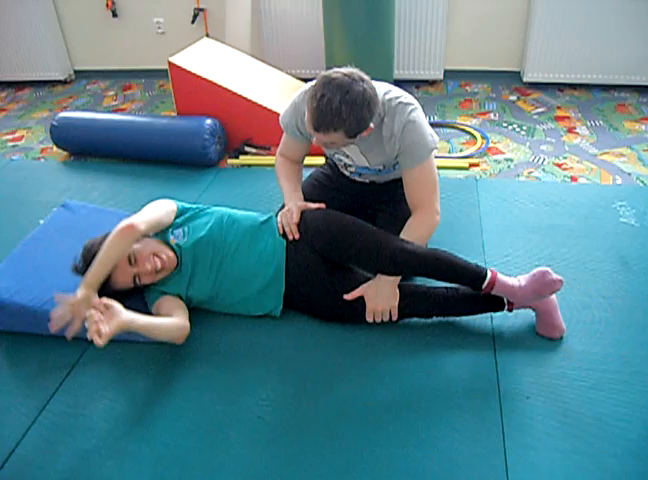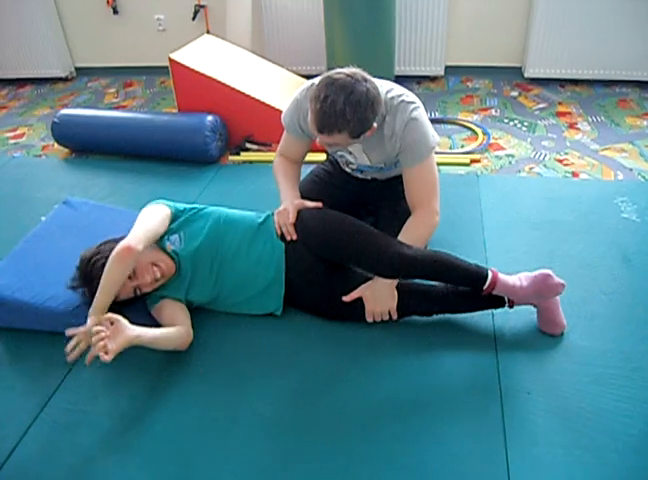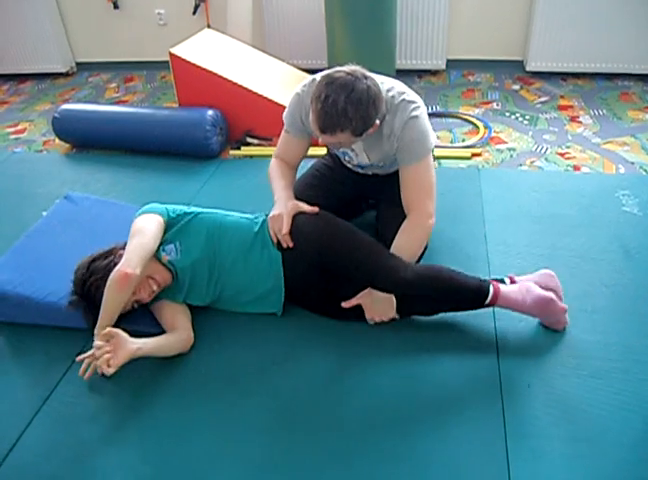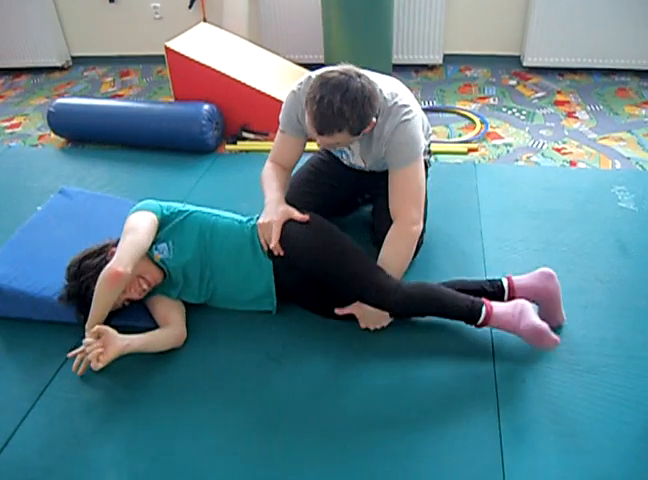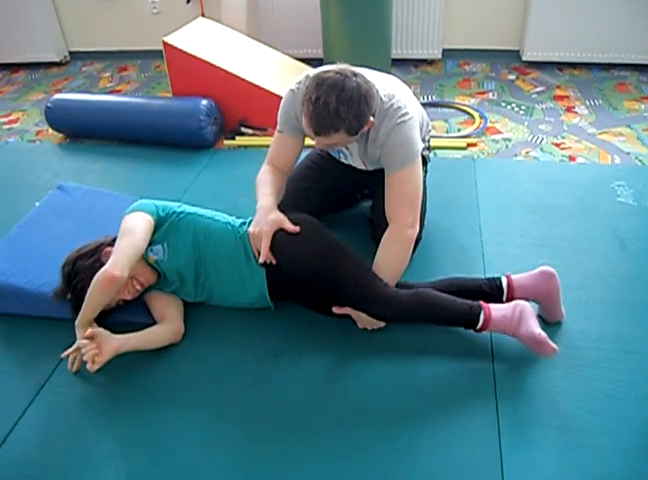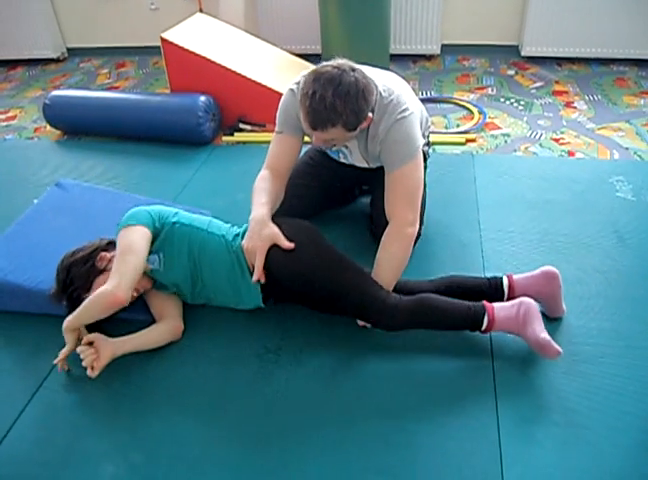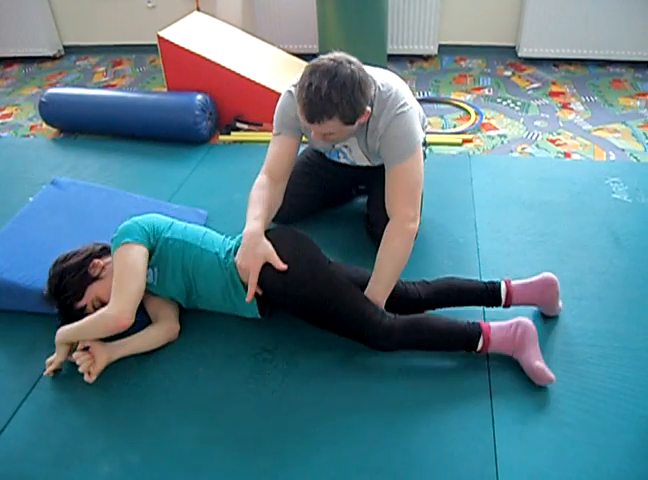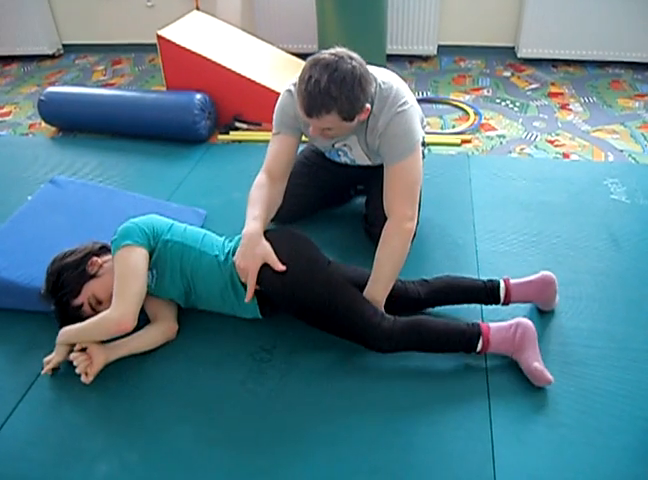
dt=0.2s
person 1, frame 1
left shoulder: (167, 211)
right shoulder: (162, 292)
left elbow: (129, 227)
right elbow: (178, 329)
left wrist: (84, 292)
right wrist: (122, 319)
left hip: (297, 240)
right hip: (294, 293)
left knee: (400, 256)
right knee: (412, 303)
left ankle: (510, 286)
right ankle: (518, 302)
person 1, frame 2
left shoulder: (158, 211)
right shoulder: (164, 295)
left elbow: (130, 247)
right elbow: (182, 334)
left wrist: (97, 314)
right wrist: (129, 334)
left hip: (295, 237)
right hip: (295, 291)
left knee: (399, 261)
right knee: (410, 303)
left ankle: (510, 284)
right ankle: (516, 299)
person 1, frame 3
left shoulder: (151, 217)
right shoulder: (166, 296)
left elbow: (126, 271)
right elbow: (182, 337)
left wrist: (102, 328)
right wrist: (129, 347)
left hip: (293, 240)
right hip: (293, 291)
left knee: (400, 278)
right knee: (412, 305)
left ankle: (510, 291)
right ankle: (526, 285)
person 1, frame 4
left shoulder: (145, 213)
right shoulder: (161, 289)
left elbow: (118, 270)
right elbow: (175, 332)
left wrist: (91, 324)
right wrist: (118, 343)
left hip: (287, 244)
right hip: (285, 290)
left knee: (390, 294)
right knee: (401, 304)
left ankle: (504, 312)
right ankle: (520, 286)
person 1, frame 5
left shoulder: (140, 213)
right shoulder: (156, 284)
left elbow: (114, 272)
right elbow: (172, 328)
left wrist: (83, 321)
right wrist: (113, 342)
left hip: (282, 247)
right hip: (281, 288)
left knee: (387, 304)
right knee: (401, 296)
left ankle: (503, 316)
right ankle: (521, 286)
person 1, frame 6
left shoulder: (136, 221)
right shoulder: (153, 282)
left elbow: (118, 292)
right elbow: (171, 325)
left wrist: (74, 323)
right wrist: (111, 346)
left hip: (279, 253)
right hip: (275, 288)
left knee: (389, 311)
right knee: (408, 292)
left ankle: (510, 315)
right ankle: (522, 285)
person 1, frame 7
left shoulder: (130, 234)
right shoulder: (147, 282)
left elbow: (121, 316)
right elbow: (167, 326)
left wrist: (67, 334)
right wrist: (107, 352)
left hip: (273, 262)
right hip: (271, 289)
left knee: (381, 330)
right knee: (407, 298)
left ankle: (505, 336)
right ankle: (519, 290)
person 1, frame 8
left shoulder: (130, 235)
right shoulder: (147, 281)
left elbow: (123, 319)
right elbow: (166, 326)
left wrist: (68, 335)
right wrist: (104, 352)
left hip: (273, 266)
right hip: (268, 290)
left knee: (380, 331)
right knee: (408, 295)
left ankle: (503, 336)
right ankle: (516, 288)
person 2, frame 1
left shoulder: (405, 120)
right shoulder: (305, 102)
left elbow: (428, 211)
right elbow: (286, 158)
left wrist: (387, 280)
right wrist: (293, 200)
left hip: (395, 181)
right hip: (342, 174)
right knee: (285, 230)
left ankle: (374, 217)
right ankle: (360, 214)
person 2, frame 2
left shoulder: (408, 119)
right shoulder: (306, 99)
left elbow: (427, 212)
right elbow: (285, 158)
left wrist: (386, 280)
right wrist: (289, 198)
left hip: (396, 176)
right hip: (344, 170)
right knee: (288, 225)
left ankle: (377, 211)
right ankle: (362, 210)
person 2, frame 3
left shoulder: (407, 117)
right shoulder: (306, 96)
left elbow: (422, 215)
right elbow: (282, 161)
right wrist: (283, 200)
left hip: (397, 170)
right hip: (344, 164)
left knee: (404, 250)
right knee: (288, 224)
left ankle: (379, 204)
right ankle: (364, 202)
person 2, frame 4
left shoulder: (401, 119)
right shoulder: (301, 95)
left elbow: (409, 222)
right elbow: (277, 164)
right wrist: (274, 202)
left hip: (401, 162)
right hip: (340, 160)
left knee: (404, 248)
right knee: (286, 221)
left ankle: (375, 198)
right ankle: (361, 196)
person 2, frame 5
left shoulder: (398, 121)
right shoulder: (299, 95)
left elbow: (405, 227)
right elbow: (274, 167)
right wrist: (266, 207)
left hip: (396, 159)
right hip: (339, 159)
left knee: (393, 232)
right knee: (284, 209)
left ankle: (373, 194)
right ankle: (359, 191)
person 2, frame 6
left shoulder: (397, 118)
right shoulder: (297, 97)
left elbow: (405, 224)
right elbow: (273, 171)
right wrist: (260, 218)
left hip: (396, 155)
right hip: (336, 157)
left knee: (393, 231)
right knee: (284, 206)
left ankle: (373, 190)
right ankle: (356, 188)
person 2, frame 7
left shoulder: (397, 113)
right shoulder: (295, 99)
left elbow: (405, 220)
right elbow: (272, 177)
left wrist: (373, 300)
right wrist: (254, 230)
left hip: (391, 159)
right hip: (333, 156)
left knee: (386, 234)
right knee: (280, 209)
left ankle: (370, 190)
right ankle: (353, 187)
person 2, frame 8
left shoulder: (397, 112)
right shoulder: (294, 98)
left elbow: (402, 220)
right elbow: (271, 176)
left wrist: (372, 301)
right wrist: (253, 230)
left hip: (389, 160)
right hip: (332, 156)
left knee: (384, 231)
right knee: (280, 209)
left ankle: (369, 190)
right ankle: (352, 188)
